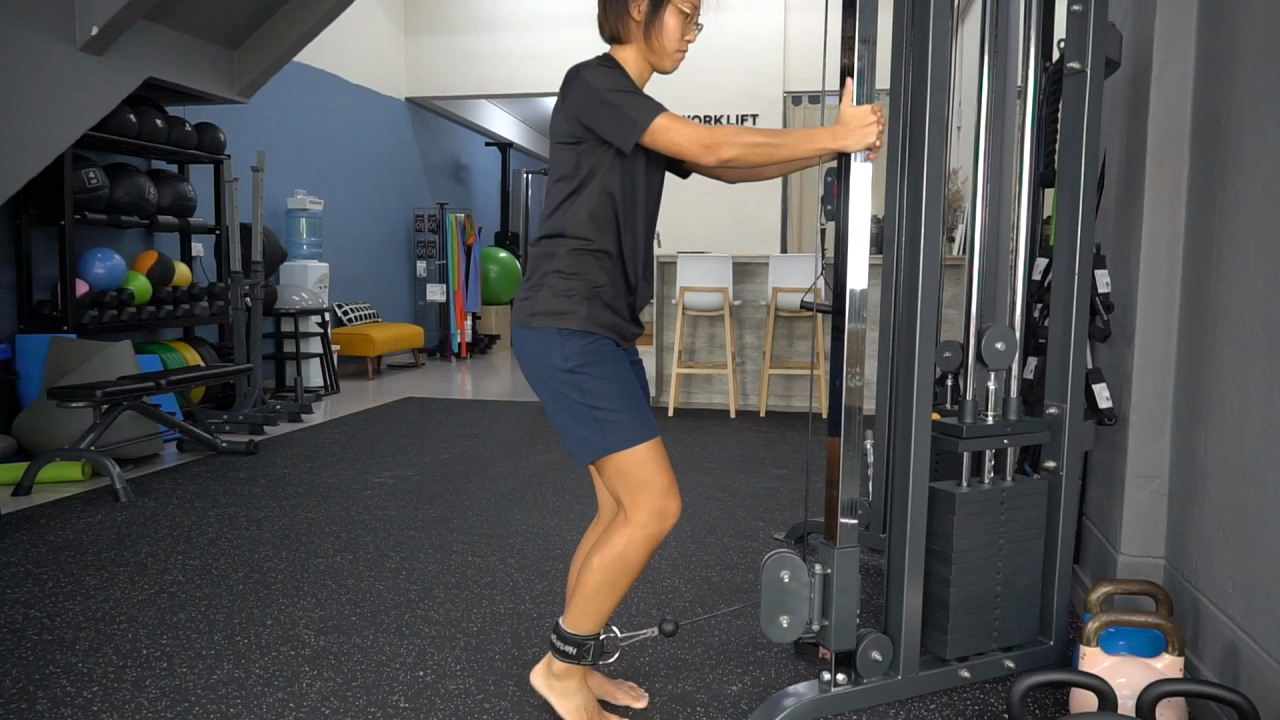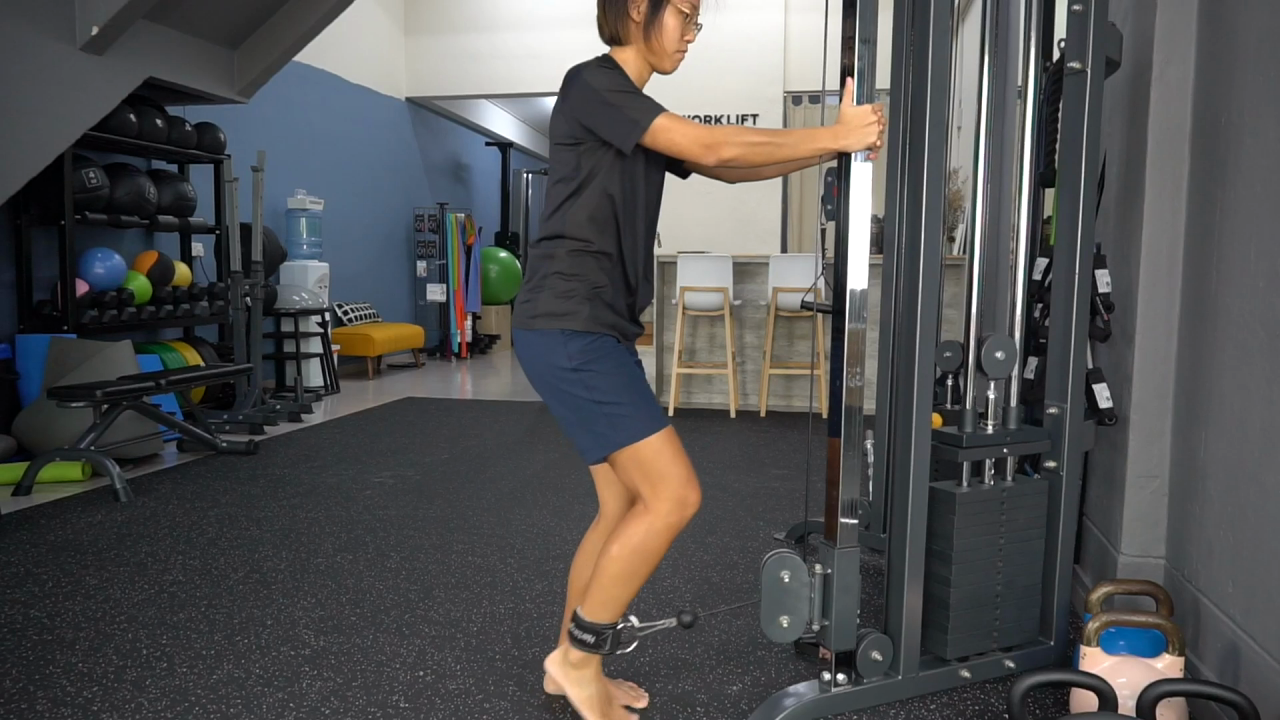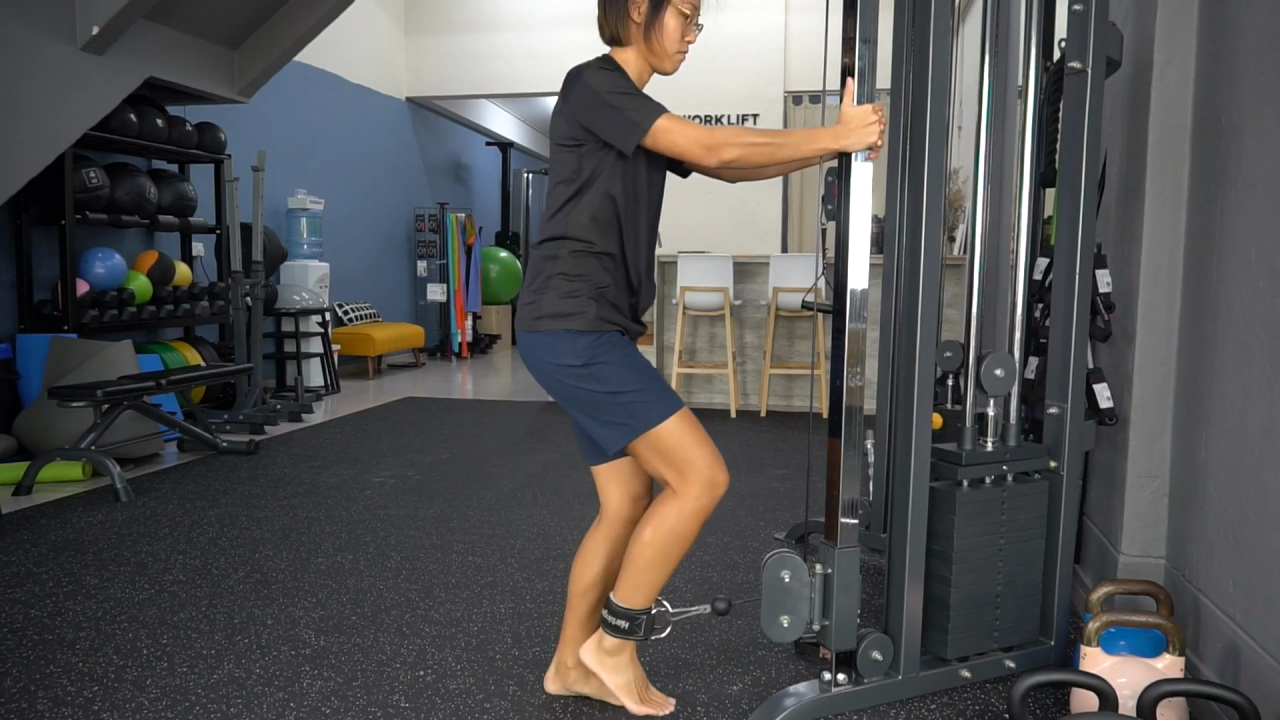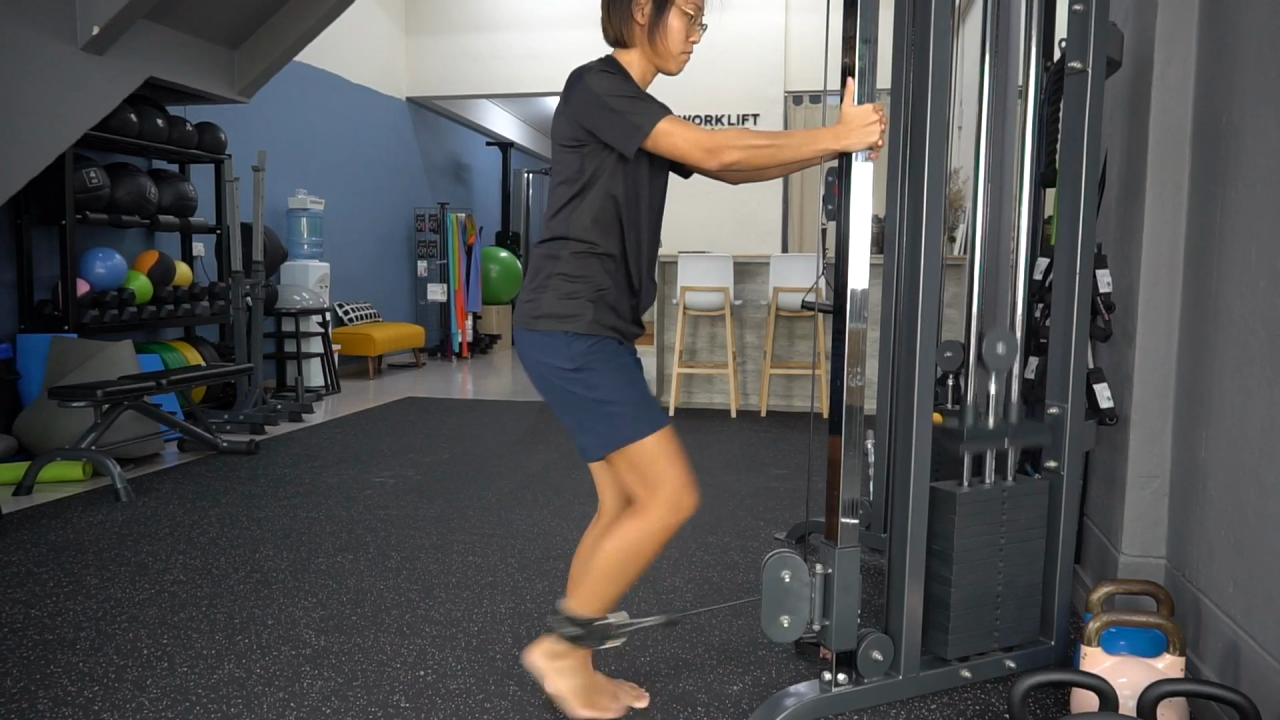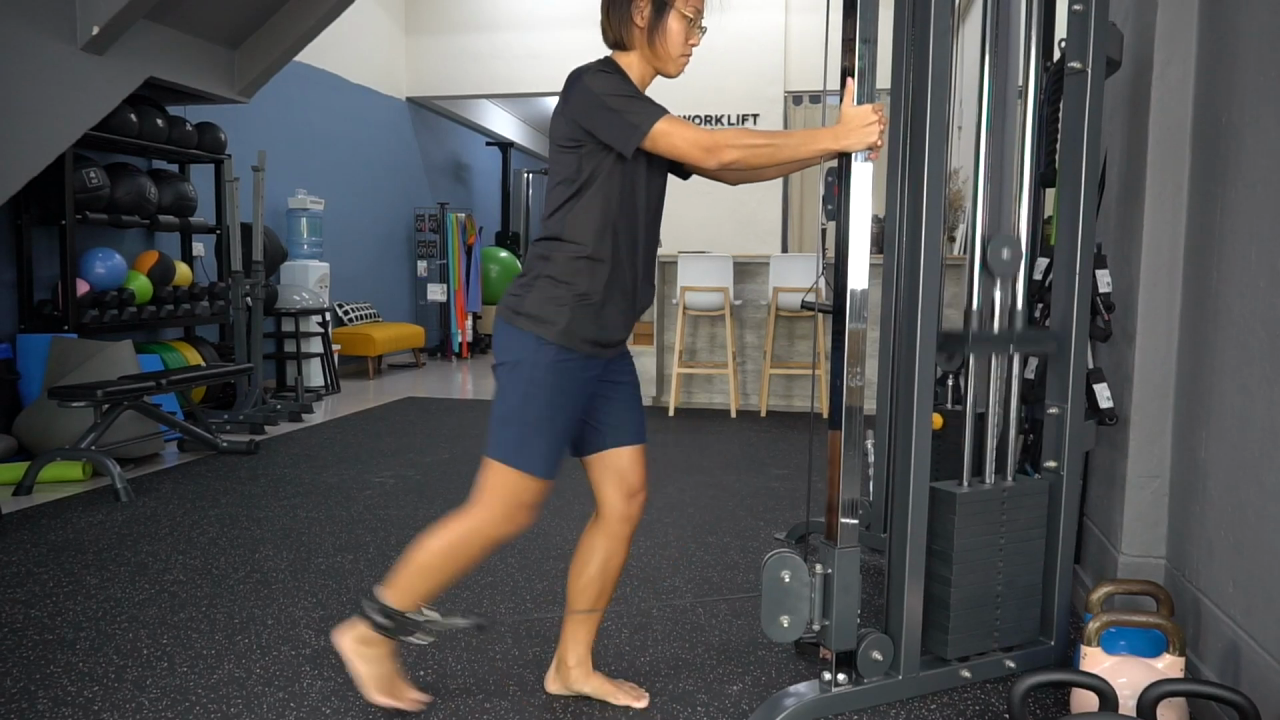
dt=0.3s
person 1, frame 1
left shoulder: (639, 112)
right shoulder: (591, 83)
left elbow: (726, 168)
right elbow: (710, 148)
left wrist: (836, 142)
right wrist: (834, 136)
left hip: (603, 331)
right hip: (565, 329)
left knee: (624, 507)
right knee: (653, 506)
person 1, frame 2
left shoulder: (639, 115)
right shoulder: (591, 84)
left elbow: (725, 168)
right elbow: (711, 148)
left wrist: (835, 141)
right wrist: (835, 136)
left hip: (601, 331)
right hip: (567, 330)
left knee: (627, 504)
right knee: (672, 496)
right ankle: (579, 652)
person 1, frame 3
left shoulder: (636, 111)
right shoulder: (591, 85)
left elbow: (726, 169)
right elbow: (712, 149)
left wrist: (834, 141)
right wrist: (835, 137)
left hip: (598, 330)
right hip: (570, 328)
left knee: (629, 502)
right knee: (700, 479)
left ankle: (573, 662)
right ankle: (615, 641)
person 1, frame 4
left shoulder: (640, 112)
right shoulder: (595, 86)
left elbow: (727, 169)
right elbow: (713, 152)
left wrist: (835, 139)
right wrist: (836, 137)
left hip: (600, 332)
right hip: (568, 330)
left knee: (627, 502)
right knee: (670, 498)
left ankle: (574, 659)
right ankle: (564, 644)
person 1, frame 5
left shoulder: (639, 114)
right shoulder: (594, 88)
left elbow: (727, 170)
right elbow: (714, 151)
left wrist: (827, 144)
right wrist: (832, 137)
left hip: (600, 342)
right hip: (548, 333)
left knee: (625, 500)
right knee: (503, 513)
left ankle: (573, 665)
right ankle: (371, 629)
